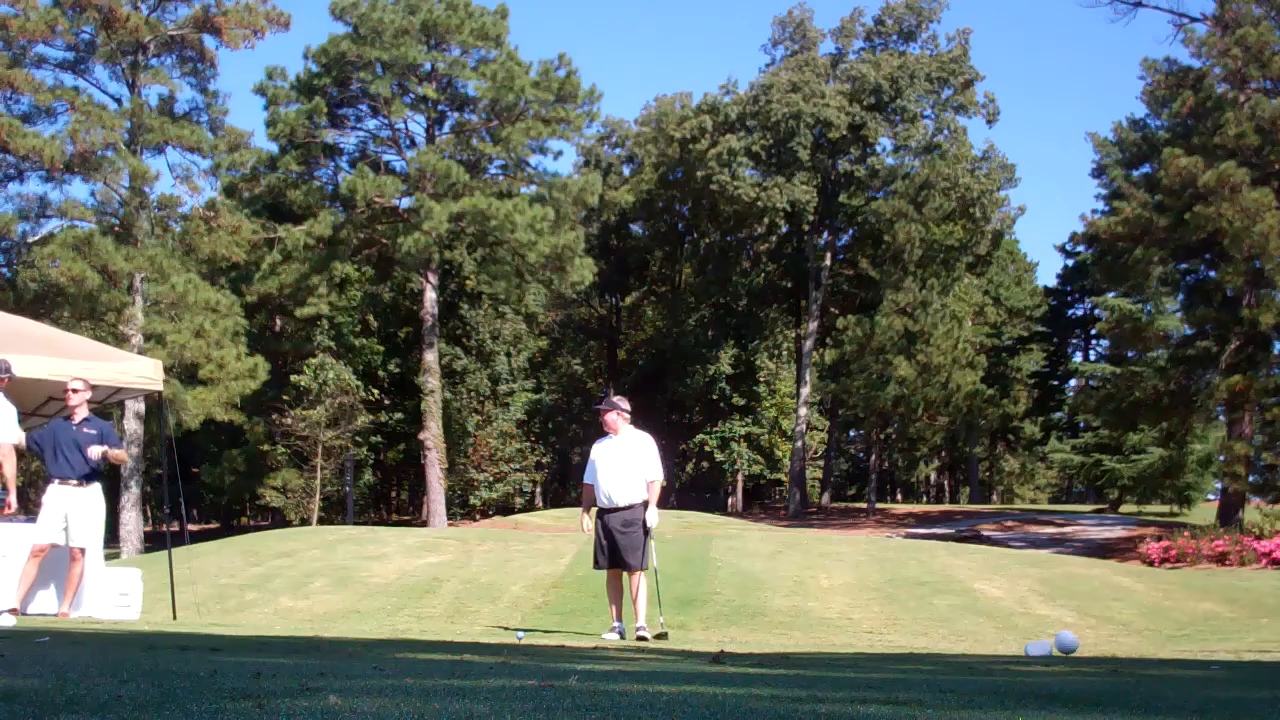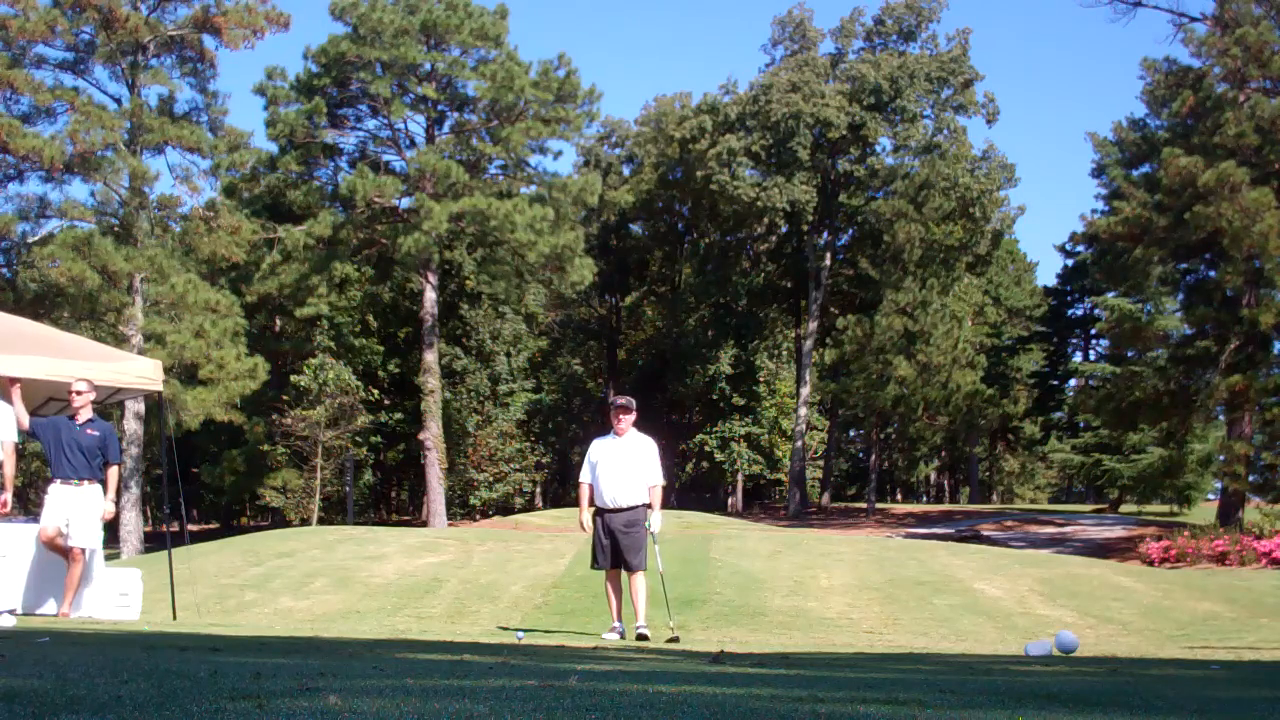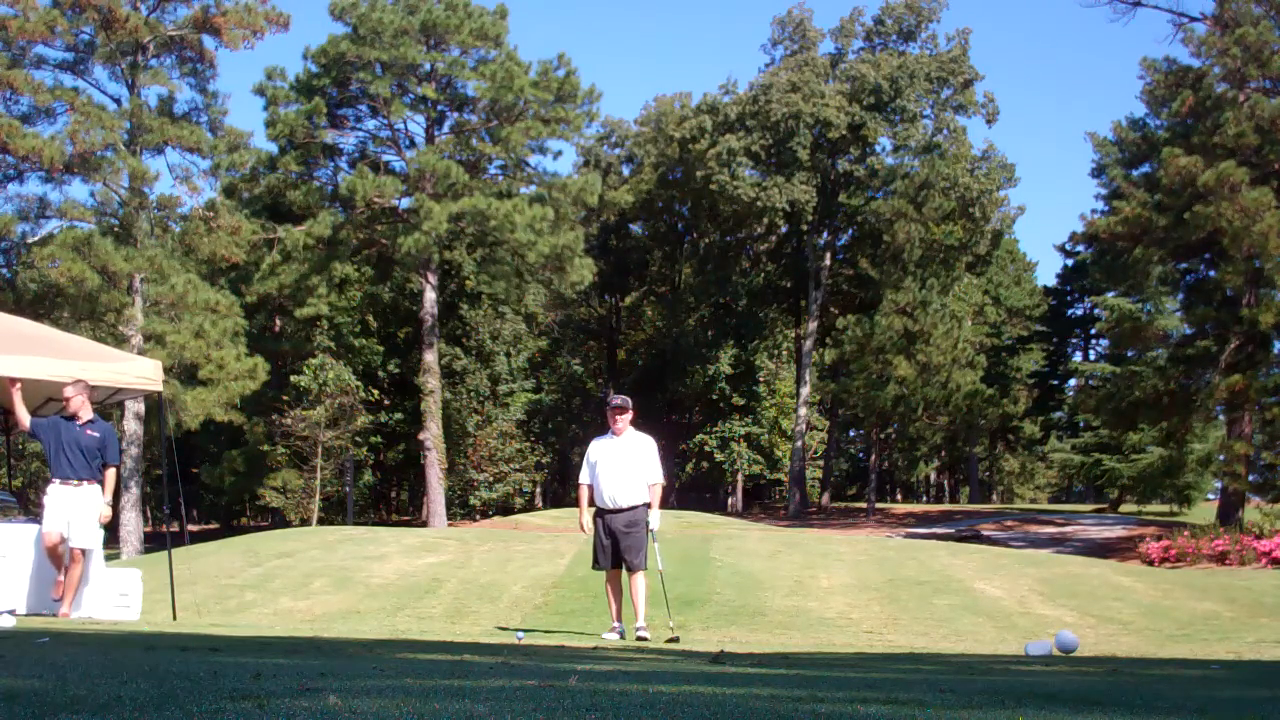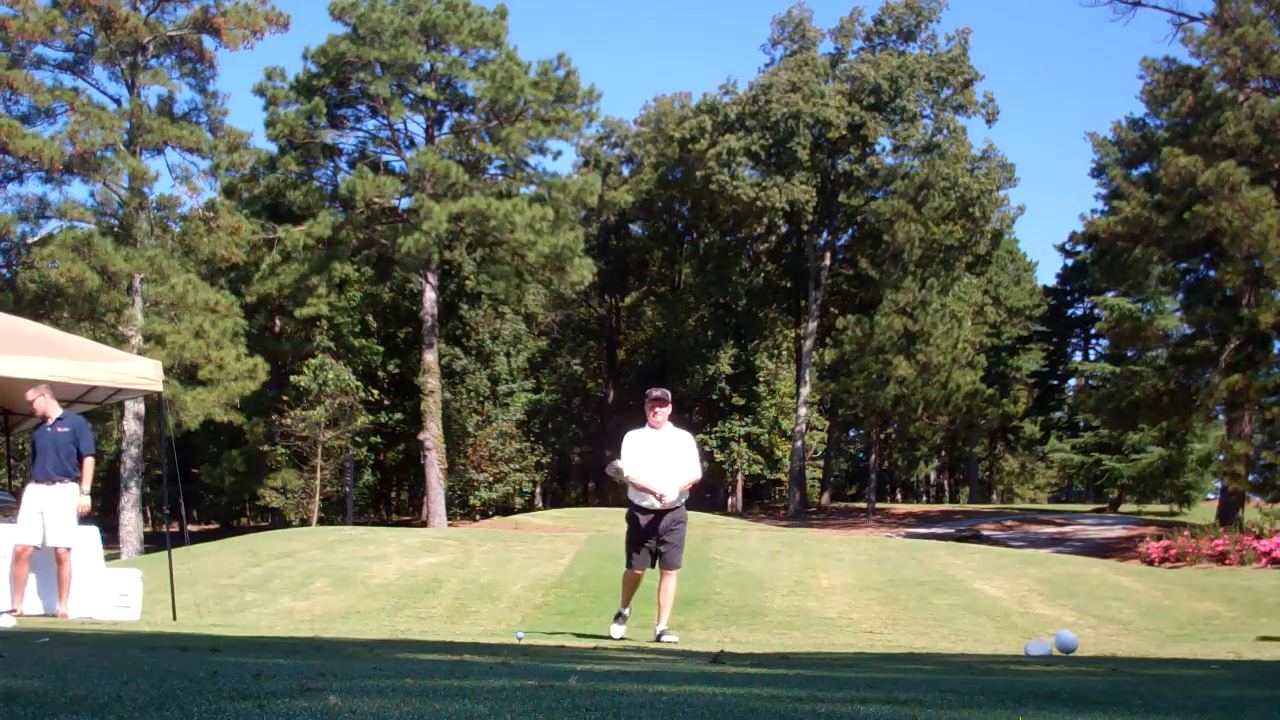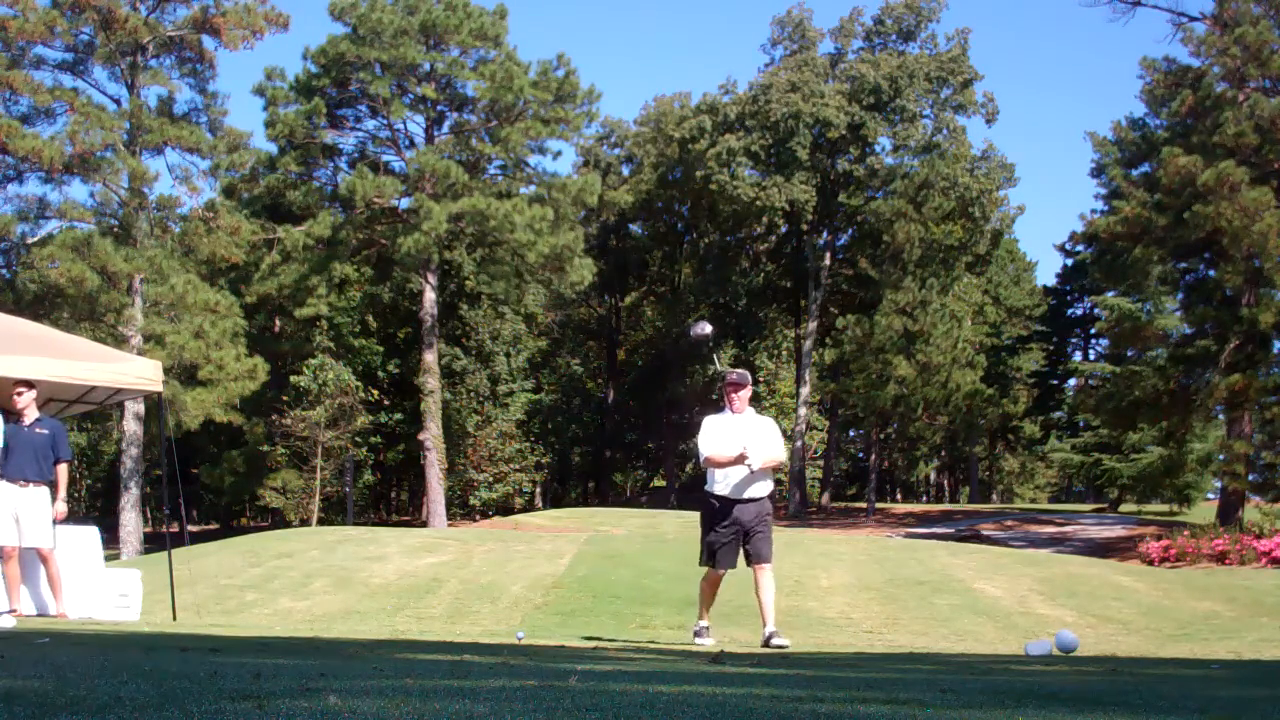
dt=1s
person 1, frame 1
left shoulder: (643, 441)
right shoulder: (599, 445)
left elbow: (655, 477)
right elbow: (589, 483)
left wrist: (652, 507)
right wrist: (585, 512)
left hip: (632, 513)
right hip: (604, 515)
left knee: (635, 570)
right knee: (612, 571)
left ankle: (640, 624)
right ankle: (617, 625)
person 1, frame 2
left shoulder: (646, 444)
right shoulder: (598, 444)
left elbow: (655, 482)
right elbow: (586, 481)
left wrist: (656, 512)
right wrist: (584, 511)
left hip: (633, 514)
right hip: (603, 515)
left knee: (635, 570)
right knee: (611, 571)
left ankle: (641, 623)
right ankle: (617, 625)
person 1, frame 3
left shoulder: (645, 442)
right shoulder: (596, 445)
left elbow: (655, 480)
right elbow: (586, 482)
left wrist: (655, 510)
right wrist: (583, 512)
left hip: (634, 514)
right hip: (603, 515)
left knee: (636, 570)
right knee: (611, 571)
left ankle: (640, 624)
right ankle: (617, 625)
person 1, frame 4
left shoulder: (684, 438)
right shoulder: (633, 438)
left elbow: (694, 472)
right elbow: (629, 474)
left wrist: (674, 489)
right wrist: (654, 490)
left hip: (673, 514)
right hip: (641, 512)
left knee: (670, 570)
right knee: (635, 568)
left ankle: (662, 627)
right ankle: (623, 610)
person 1, frame 5
left shoulder: (766, 423)
right shoulder: (712, 422)
left elbow: (780, 456)
right elbow: (707, 458)
left wrist: (757, 462)
right wrist: (736, 459)
left hip: (758, 505)
right hip: (721, 504)
left knee: (763, 565)
right knee: (717, 570)
left ankle: (770, 631)
right ankle: (702, 624)
person 2, frame 1
left shoulder: (101, 427)
right shoulder: (55, 426)
left elbow: (122, 457)
right elbow: (25, 441)
left wrist: (105, 449)
left hip: (86, 494)
right hip: (57, 492)
left knee: (77, 553)
right knee: (38, 548)
left ankle: (65, 608)
right ankle: (15, 603)
person 2, frame 2
left shoulder: (105, 429)
right shoulder: (56, 424)
left elbow: (112, 466)
right elbow: (24, 423)
left wrist: (110, 499)
right wrist: (15, 390)
left hip: (88, 493)
right hip: (59, 491)
left knee: (78, 552)
right knee: (47, 535)
left ankle: (65, 608)
right ankle: (67, 557)
person 2, frame 3
left shoulder: (105, 430)
right shoulder: (57, 424)
left elbow: (110, 469)
right elbow: (25, 423)
left wrist: (107, 502)
right wrist: (16, 392)
left hip: (88, 494)
right hip: (58, 491)
left knee: (77, 553)
right knee: (51, 541)
left ankle: (65, 609)
right ankle: (60, 572)
person 2, frame 4
left shoulder: (77, 423)
right shoulder: (38, 431)
left elbow: (88, 458)
left wrist: (85, 492)
right wrist: (30, 490)
left hip: (63, 491)
right hip: (35, 492)
left knee: (62, 552)
right knee: (21, 550)
left ankle: (62, 608)
right ankle: (16, 607)
person 2, frame 5
left shoulder: (53, 427)
left elbow: (62, 464)
left wrist: (61, 498)
left hip: (37, 493)
left knee: (45, 552)
left ankle: (60, 608)
